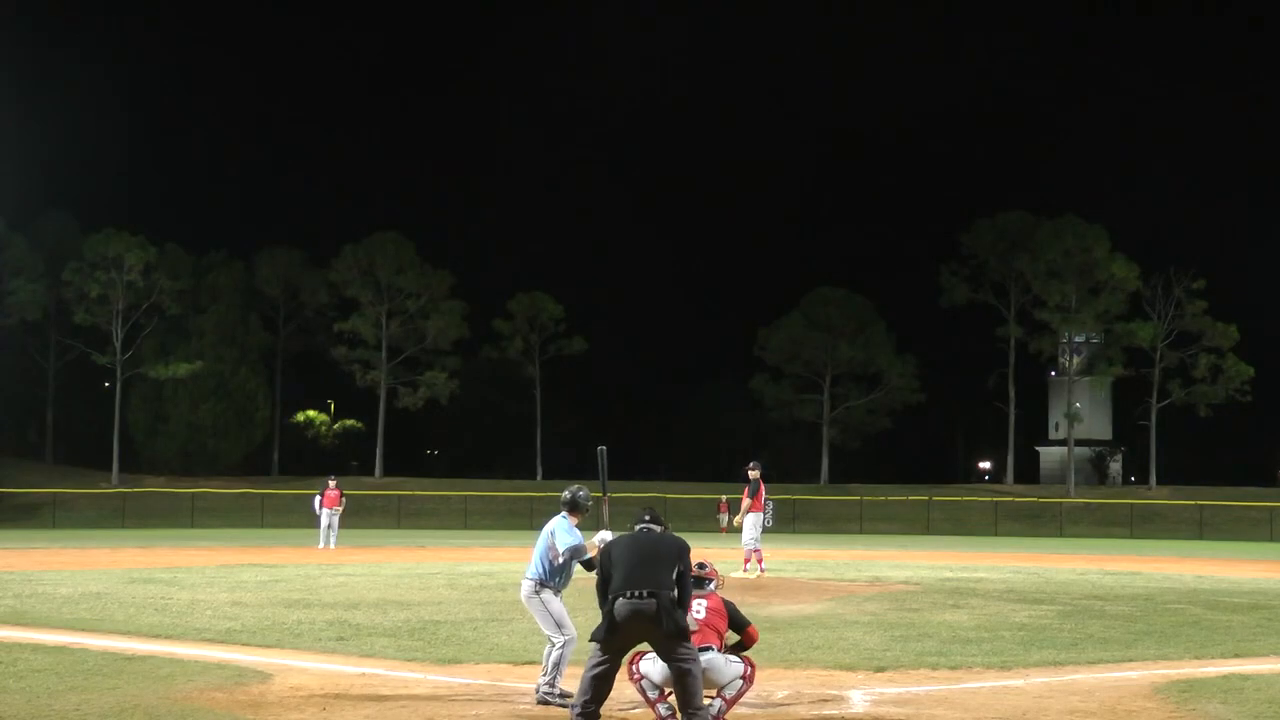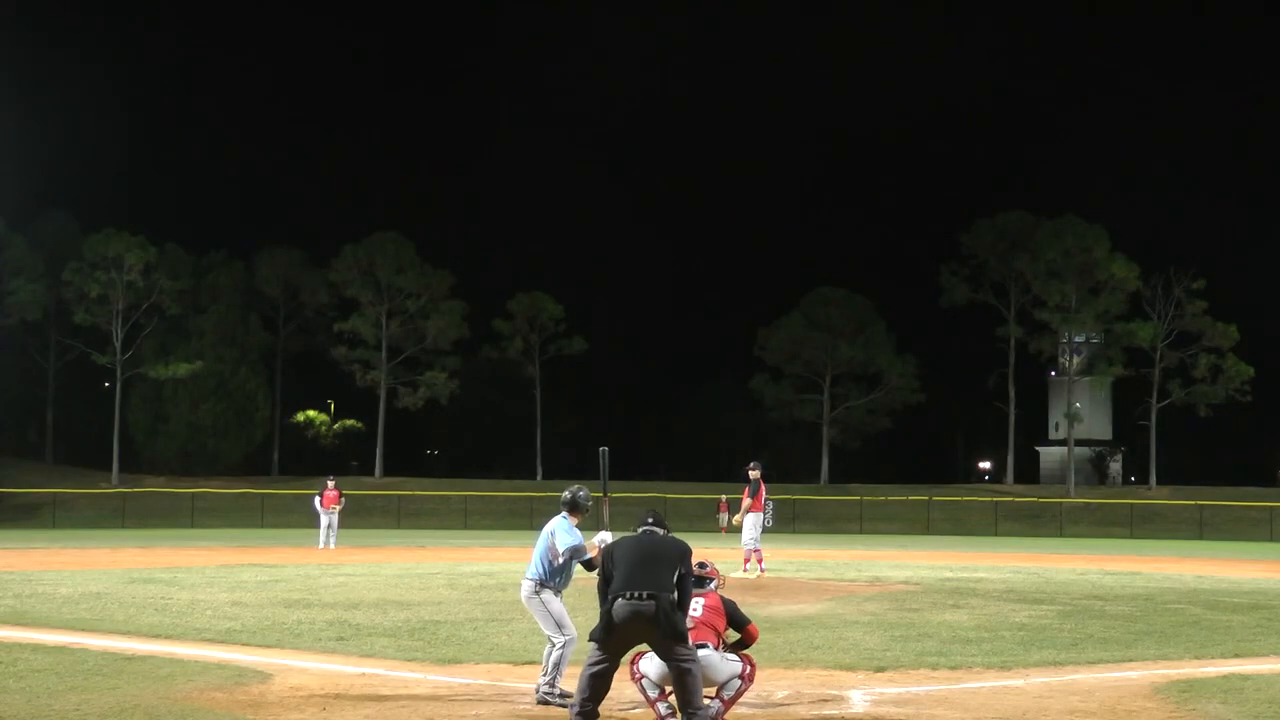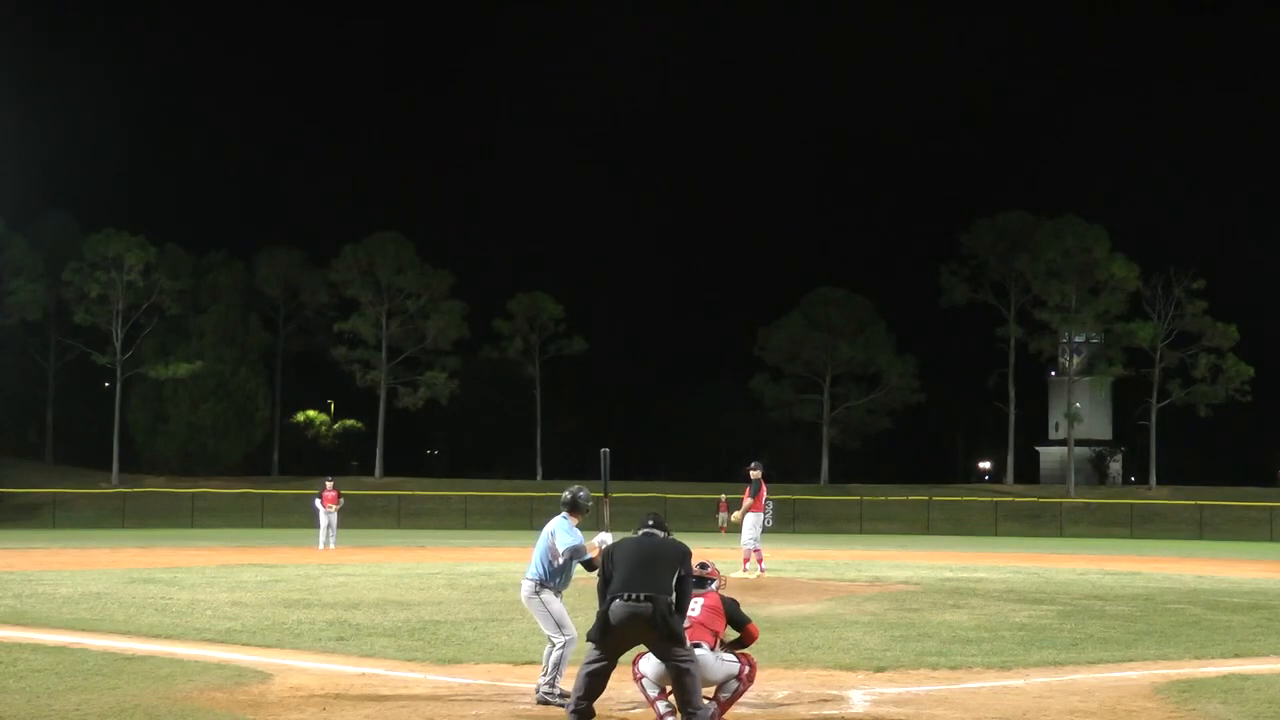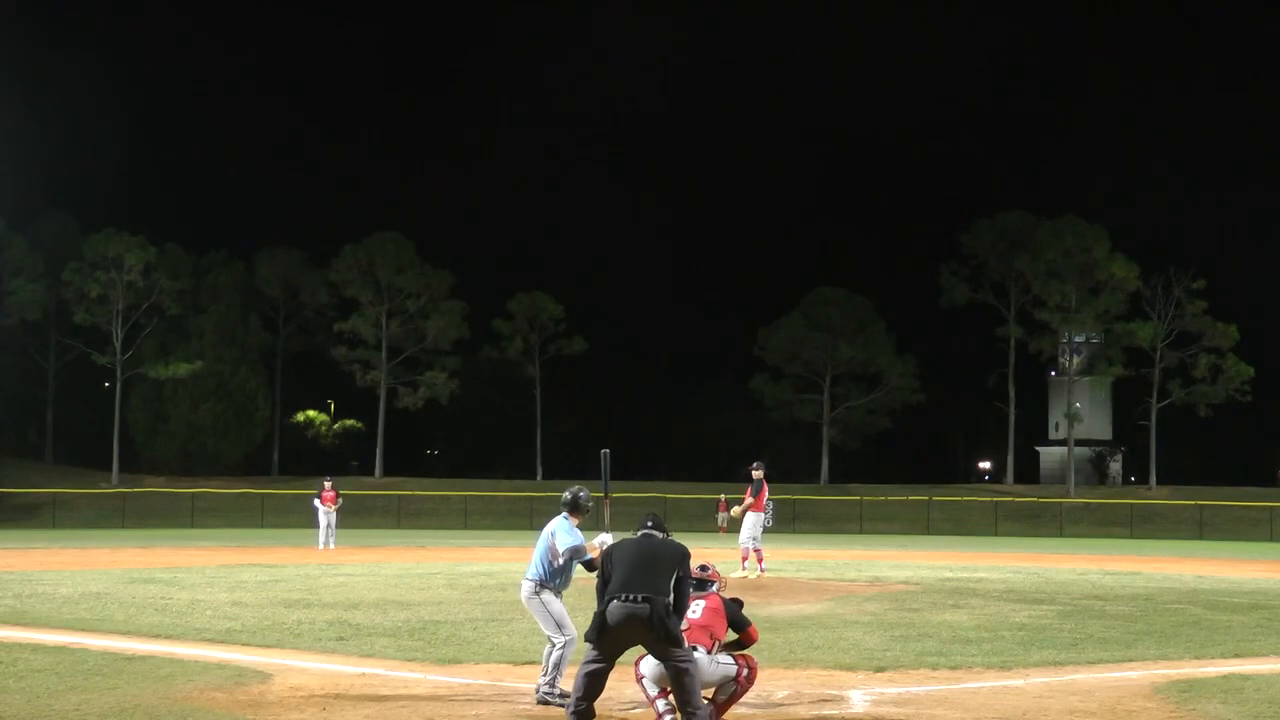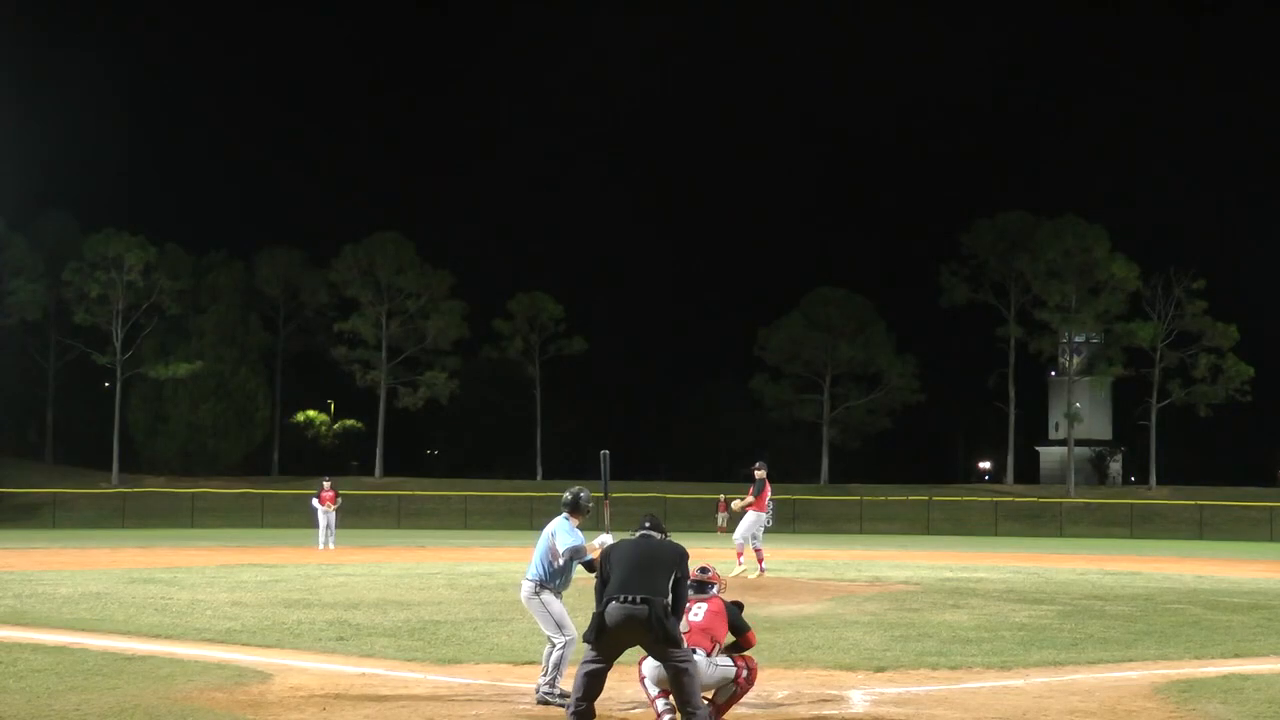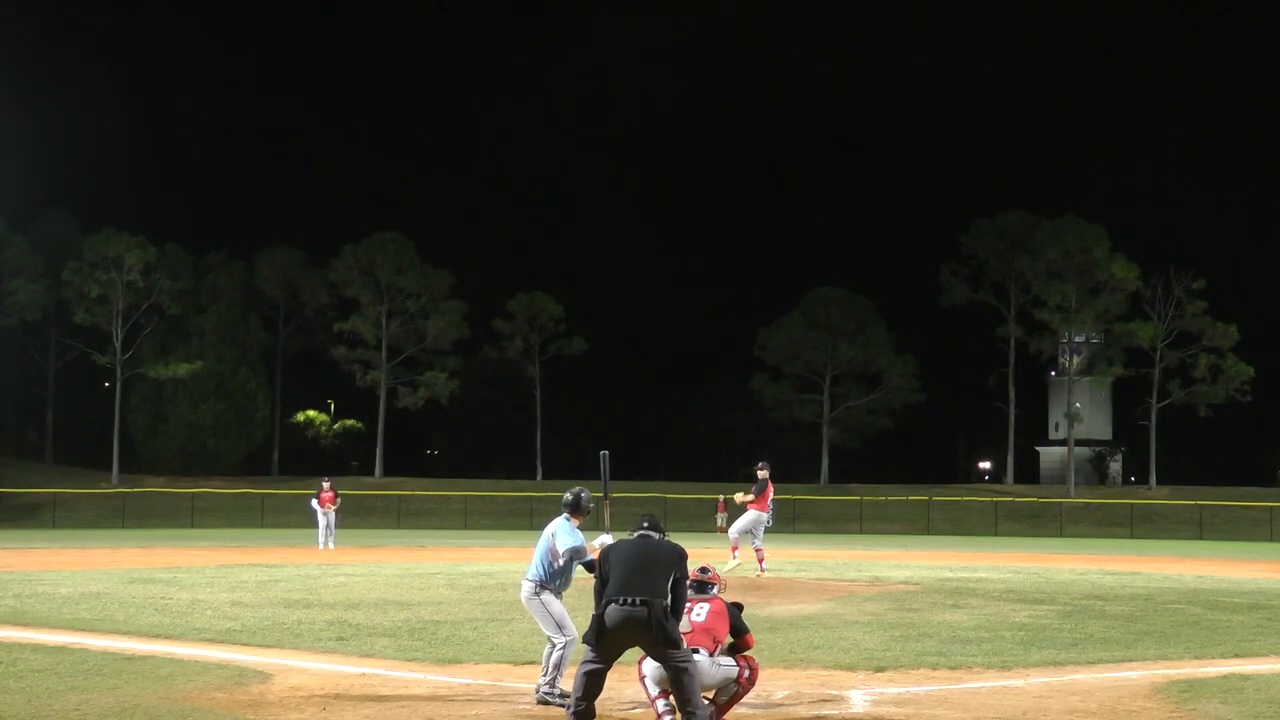
dt=0.1s
person 1, frame 1
left shoulder: (572, 530)
right shoulder: (560, 524)
left elbow: (589, 565)
right elbow: (572, 552)
left wrist: (603, 548)
right wrist: (596, 540)
left hip: (547, 589)
right hip: (538, 589)
left knee: (558, 637)
right knee: (566, 636)
left ankle: (546, 685)
right ankle: (547, 691)
person 1, frame 2
left shoulder: (573, 530)
right shoulder: (561, 524)
left elbow: (590, 565)
right elbow: (572, 552)
left wrist: (603, 549)
right wrist: (596, 541)
left hip: (547, 590)
right hip: (538, 589)
left knee: (558, 637)
right knee: (567, 637)
left ankle: (546, 685)
right ankle: (548, 691)
person 1, frame 3
left shoulder: (574, 531)
right shoulder: (561, 524)
left elbow: (590, 565)
right elbow: (572, 553)
left wrist: (604, 549)
right wrist: (596, 541)
left hip: (547, 590)
right hip: (538, 590)
left knee: (558, 637)
right knee: (567, 637)
left ankle: (546, 685)
right ankle: (548, 692)
person 1, frame 4
left shoulder: (574, 531)
right shoulder: (561, 525)
left elbow: (591, 566)
right elbow: (571, 553)
left wrist: (604, 550)
right wrist: (597, 542)
left hip: (547, 591)
right hip: (538, 590)
left knee: (558, 637)
right knee: (567, 637)
left ankle: (546, 685)
right ankle: (547, 692)
person 1, frame 5
left shoulder: (574, 532)
right shoulder: (561, 525)
left elbow: (591, 566)
right elbow: (572, 553)
left wrist: (605, 551)
right wrist: (597, 543)
left hip: (547, 591)
right hip: (538, 590)
left knee: (558, 637)
right knee: (567, 637)
left ankle: (546, 685)
right ankle: (547, 692)
person 1, frame 6
left shoulder: (575, 532)
right shoulder: (562, 526)
left elbow: (591, 567)
right elbow: (571, 553)
right wrist: (597, 543)
left hip: (548, 591)
right hip: (538, 590)
left knee: (558, 638)
right knee: (567, 637)
left ankle: (546, 685)
right ankle: (548, 691)
person 2, frame 1
left shoulder: (612, 546)
right shoulder: (677, 544)
left elbow: (602, 587)
right elbow: (685, 587)
left wrist: (610, 616)
right wrist: (679, 619)
left hip: (621, 608)
right hip: (660, 608)
left knee: (600, 663)
right knee: (686, 662)
person 2, frame 2
left shoulder: (614, 547)
right shoulder: (679, 547)
left elbow: (603, 588)
right elbow: (685, 590)
left wrist: (609, 617)
right wrist: (677, 621)
left hip: (620, 609)
right hip: (659, 610)
left knee: (599, 663)
right knee: (685, 662)
person 2, frame 3
left shoulder: (615, 548)
right shoulder: (679, 550)
left elbow: (603, 589)
right elbow: (684, 593)
left wrist: (608, 621)
right wrist: (676, 623)
left hip: (618, 610)
right hip: (657, 611)
left knee: (596, 662)
right knee: (684, 663)
person 2, frame 4
left shoulder: (614, 549)
right shoulder: (678, 551)
left elbow: (601, 590)
right elbow: (682, 594)
left wrist: (606, 621)
right wrist: (673, 624)
left hip: (616, 611)
right hip: (654, 612)
left knee: (594, 663)
right knee: (682, 663)
person 2, frame 5
left shoulder: (612, 550)
right shoulder: (676, 551)
left elbow: (600, 591)
right elbow: (680, 595)
left wrist: (604, 621)
right wrist: (671, 625)
left hip: (614, 612)
right hip: (653, 614)
left knee: (593, 663)
right knee: (682, 664)
person 2, frame 6
left shoulder: (611, 550)
right shoulder: (675, 551)
left elbow: (599, 593)
right elbow: (679, 596)
left wrist: (604, 623)
right wrist: (670, 626)
left hip: (614, 613)
right hip: (653, 616)
left knee: (592, 663)
right knee: (681, 664)
person 3, frame 1
right shoulder: (722, 603)
right elbow: (752, 636)
right wrist: (730, 650)
right hip: (709, 663)
left knee: (636, 665)
right knee: (746, 669)
person 3, frame 2
right shoulder: (721, 601)
right elbow: (752, 634)
right wrist: (731, 648)
right hip: (705, 660)
left knee: (637, 665)
right knee: (746, 668)
person 3, frame 3
right shoulder: (721, 600)
right elbow: (752, 634)
right wrist: (728, 646)
left hip: (662, 661)
right hip: (700, 658)
left knee: (639, 665)
right knee: (747, 666)
person 3, frame 4
right shoulder: (723, 603)
right elbow: (751, 636)
right wrist: (727, 647)
left hip: (659, 663)
right hip: (698, 661)
left knee: (642, 666)
right knee: (747, 667)
person 3, frame 5
right shoulder: (724, 606)
right elbow: (749, 641)
right wrist: (724, 650)
left hip: (659, 666)
right hip: (696, 664)
left knee: (645, 666)
right knee: (748, 668)
person 3, frame 6
right shoulder: (725, 607)
right elbow: (747, 643)
right wrist: (723, 650)
left hip: (660, 667)
right hip: (698, 664)
left knee: (645, 664)
right knee: (749, 668)
